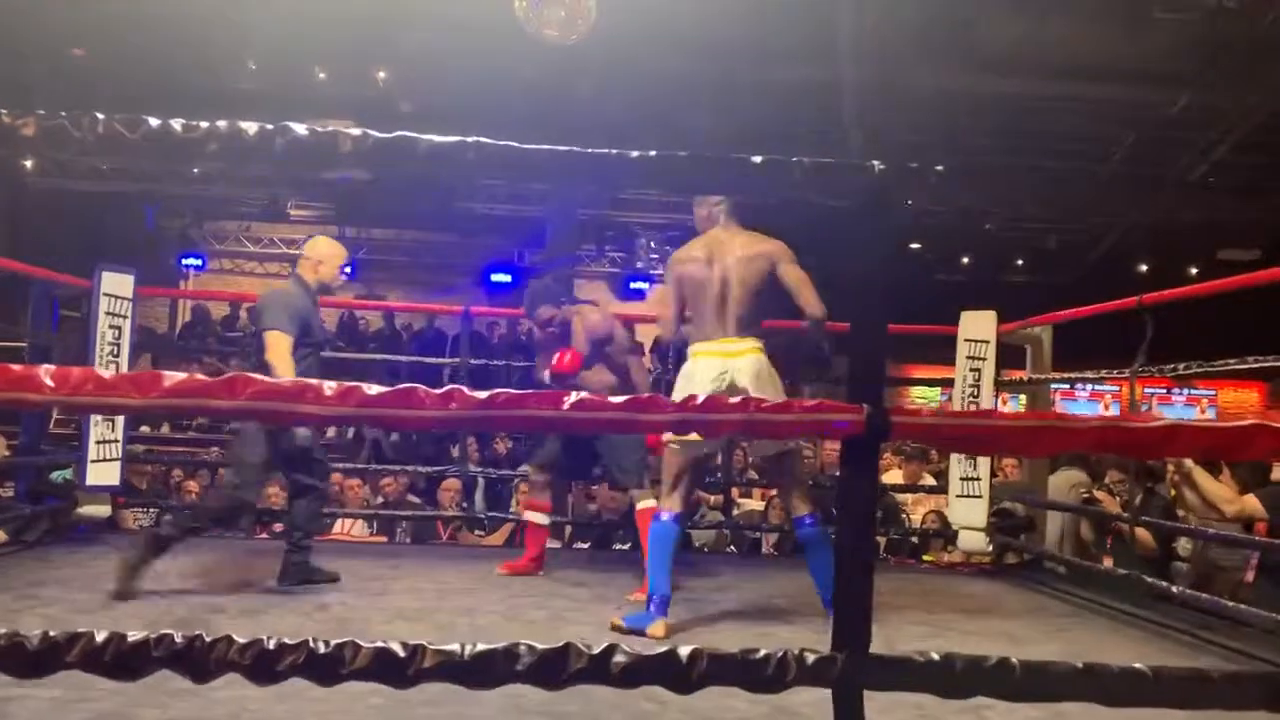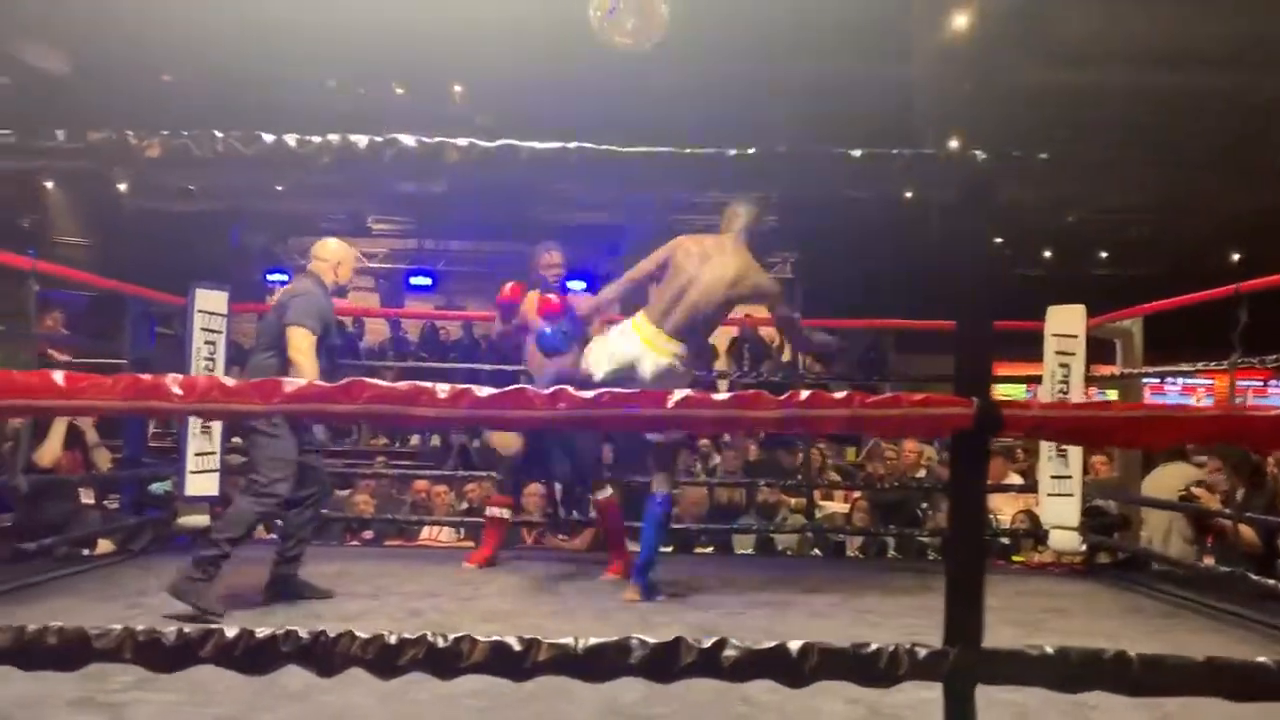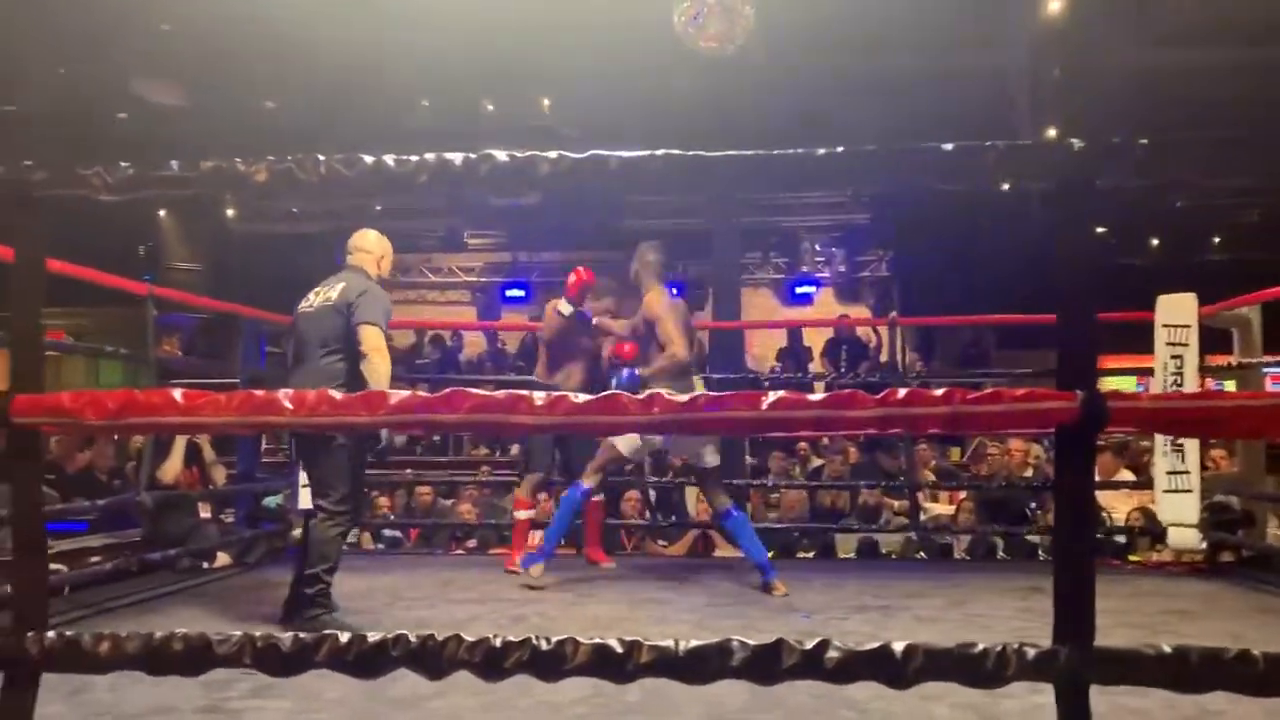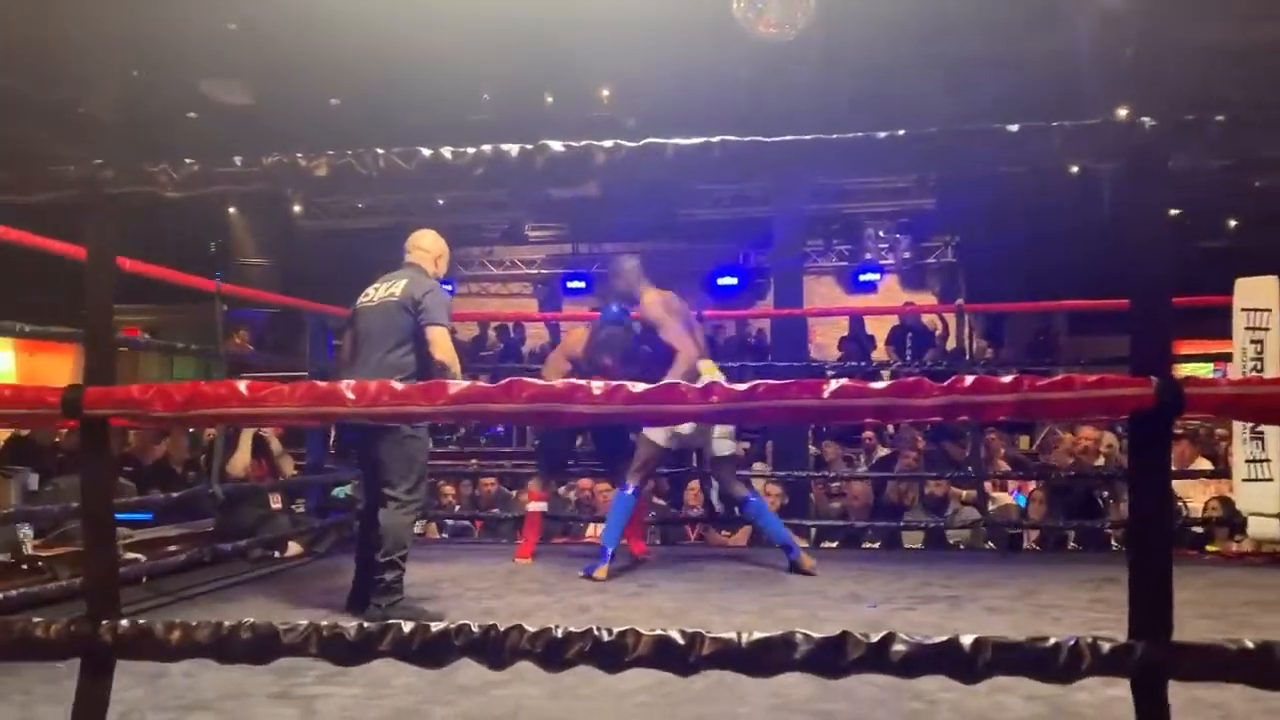
dt=0.7s
person 1, frame 1
left shoulder: (304, 301)
right shoulder: (287, 299)
right elbow: (278, 358)
left knee: (313, 478)
right knee: (242, 495)
left ankle: (297, 564)
right ankle: (146, 552)
person 1, frame 2
left shoulder: (307, 295)
right shoulder: (311, 297)
right elbow: (300, 354)
left knee: (313, 487)
right knee: (268, 492)
left ankle: (284, 577)
right ankle: (198, 575)
person 1, frame 3
left shoulder: (316, 293)
right shoulder: (368, 293)
left elbow: (296, 355)
right elbow: (373, 350)
left knee: (324, 506)
right knee: (337, 510)
left ankle: (300, 600)
right ankle: (313, 610)
person 1, frame 4
left shoulder: (371, 291)
right shoulder: (429, 290)
left elbow: (346, 352)
right elbow: (441, 355)
left knee: (376, 498)
right knee: (402, 499)
left ankle: (364, 590)
right ankle: (386, 599)
person 2, frame 1
left shoulder: (682, 256)
right shoulder: (771, 250)
left elbow: (669, 324)
right elbow: (815, 314)
left hip: (703, 367)
right hip: (753, 365)
left knee: (671, 494)
right knee: (795, 496)
left ankle: (655, 611)
right ankle: (835, 605)
person 2, frame 2
left shoulder: (688, 244)
right shoulder: (760, 280)
left elbow: (624, 285)
right elbow: (795, 337)
left wrist: (578, 315)
right wrist: (822, 344)
left hip: (631, 336)
right hip: (667, 363)
left knee: (578, 371)
right knee: (664, 474)
right ankle: (640, 579)
person 2, frame 3
left shoulder: (653, 302)
right shoulder: (672, 303)
left elbow: (683, 356)
left wrist: (636, 375)
left knee: (591, 476)
right knee: (719, 499)
left ankle: (542, 559)
right ankle: (769, 576)
person 2, frame 4
left shoulder: (648, 305)
right shoulder: (670, 299)
left elbow: (688, 352)
left hip: (687, 386)
right hip: (714, 385)
left knee: (635, 479)
right knee: (731, 483)
left ankle: (604, 561)
right ankle: (796, 553)
person 3, frame 1
left shoulder: (595, 322)
right shoulder: (541, 336)
left elbow: (633, 361)
right elbow: (542, 375)
right wrist: (553, 372)
left knee: (637, 486)
right knee: (537, 475)
right ankle: (532, 558)
person 3, frame 2
left shoulder: (582, 301)
right shoulder: (524, 302)
right elbow: (505, 341)
left wrist: (567, 317)
right wrist: (505, 314)
left knee: (594, 478)
right knee: (507, 471)
left ankle: (619, 556)
right ankle: (489, 547)
person 3, frame 3
right shoulder: (558, 308)
left elbow: (609, 367)
right elbow: (547, 337)
right wrist: (569, 301)
right knee: (535, 475)
left ankle: (592, 546)
right ankle: (517, 548)
person 3, frame 4
left shoulder: (626, 356)
right shoulder: (576, 341)
right elbow: (550, 376)
left knee: (626, 472)
right knee: (546, 472)
left ankle: (637, 541)
right ankle: (528, 542)
